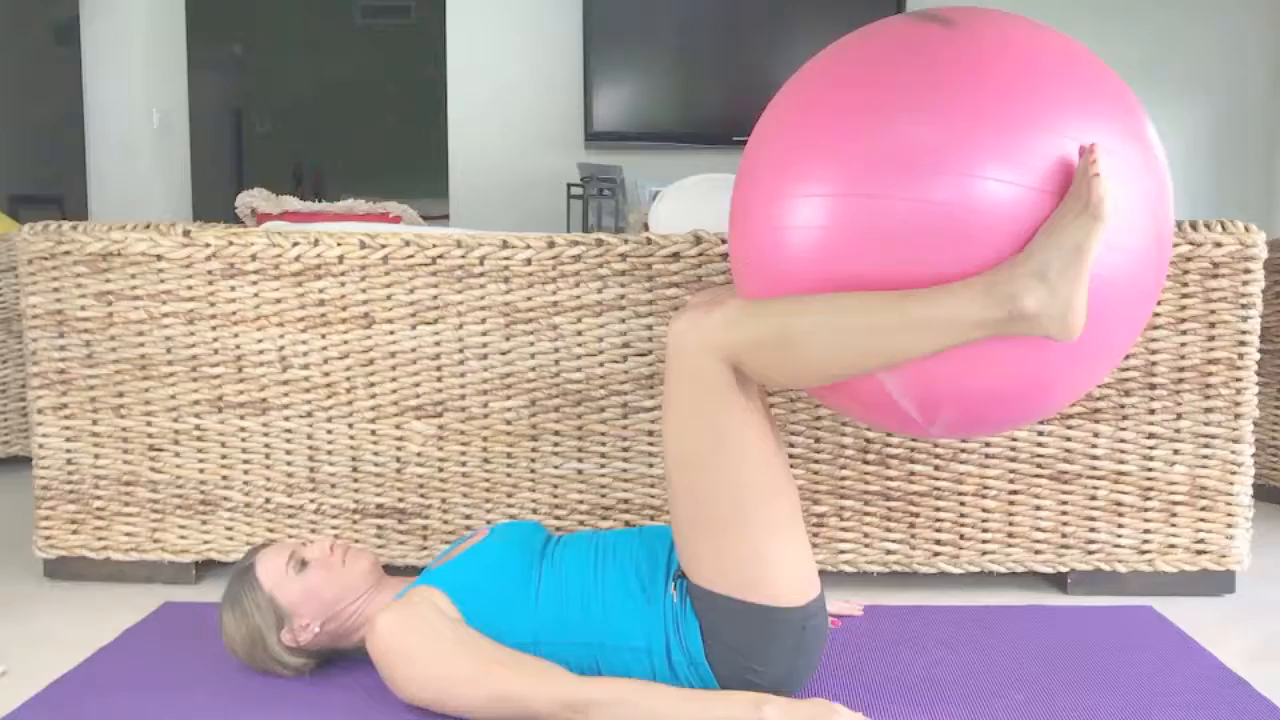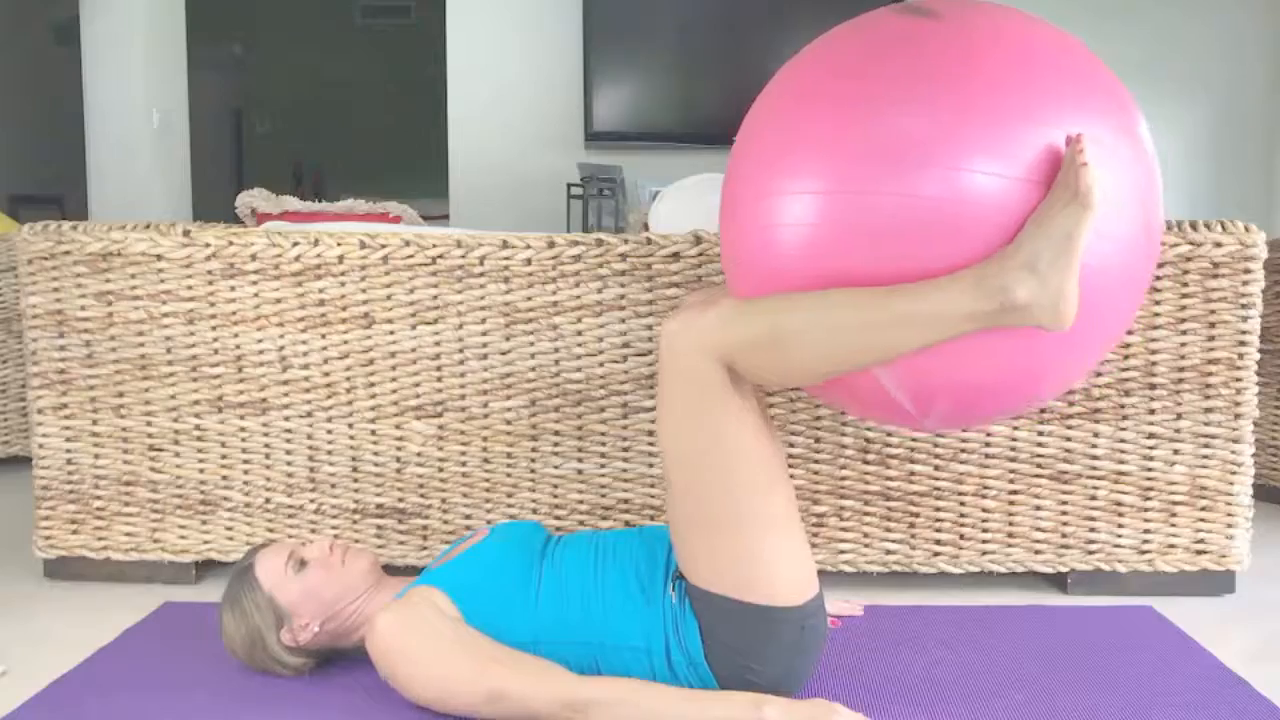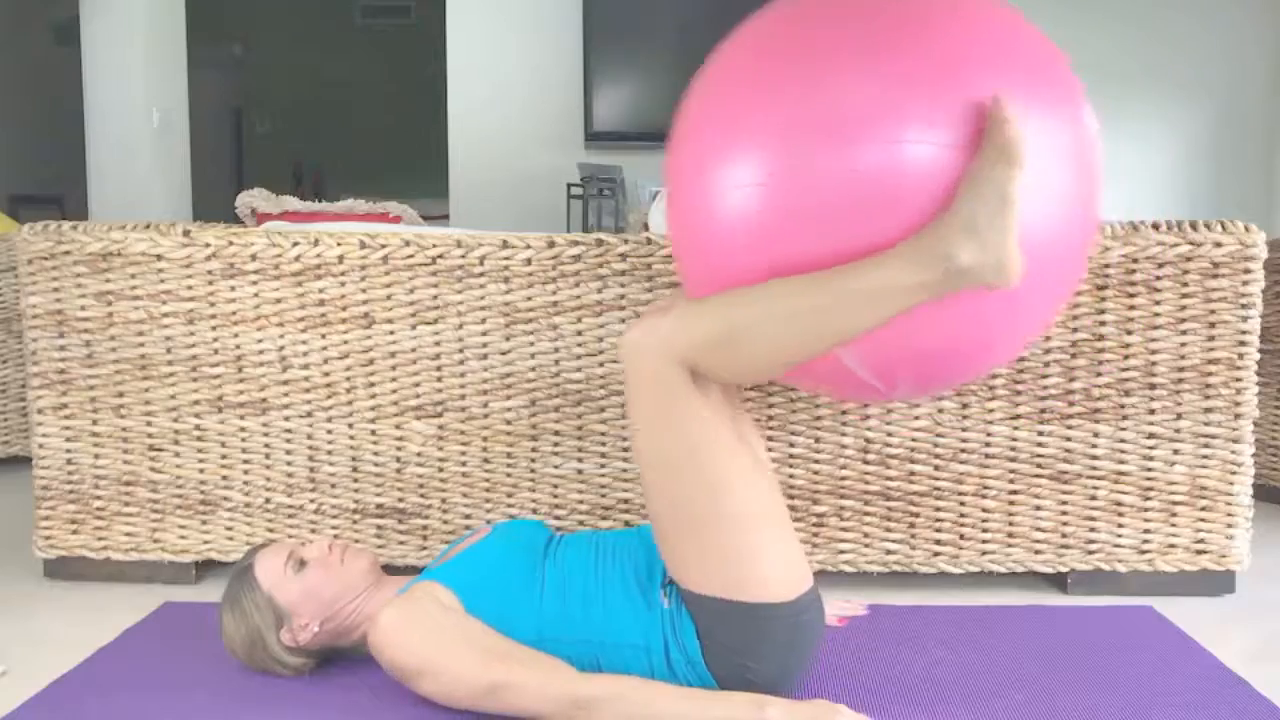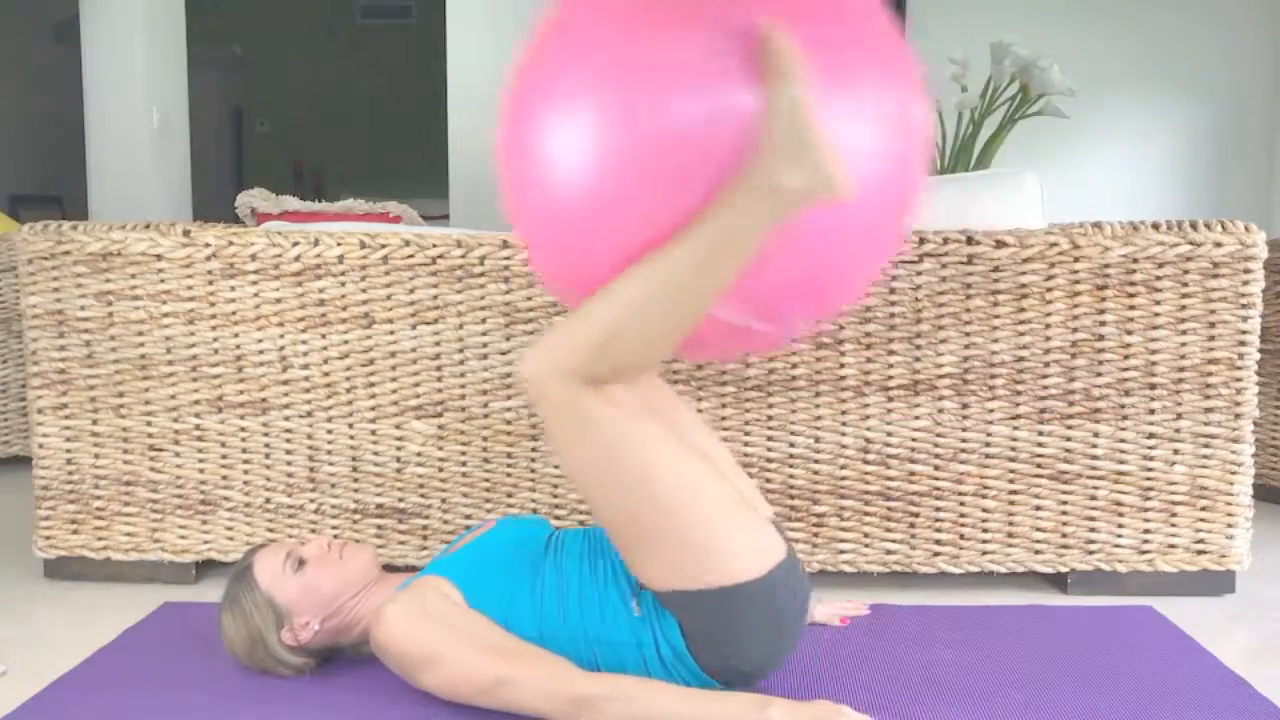
dt=0.2s
person 1, frame 1
left shoulder: (439, 590)
right shoulder: (403, 638)
left wrist: (790, 594)
left hip: (722, 609)
right hip: (736, 641)
left knee: (715, 321)
right knee: (707, 337)
right ankle: (1013, 296)
person 1, frame 2
left shoulder: (443, 586)
right shoulder: (401, 635)
left wrist: (790, 595)
left hip: (715, 609)
right hip: (734, 642)
left knee: (709, 320)
right knee: (702, 339)
right ankle: (1005, 288)
person 1, frame 3
left shoulder: (454, 583)
right shoulder: (413, 635)
left wrist: (778, 592)
left hip: (698, 595)
right hip: (738, 645)
left knee: (678, 332)
right knee: (661, 344)
right ankle: (952, 253)
person 1, frame 4
left shoulder: (443, 591)
right shoulder: (409, 631)
left wrist: (774, 608)
left hip: (735, 608)
right hip: (722, 624)
left knee: (580, 359)
right knee: (559, 364)
right ankle: (780, 177)
